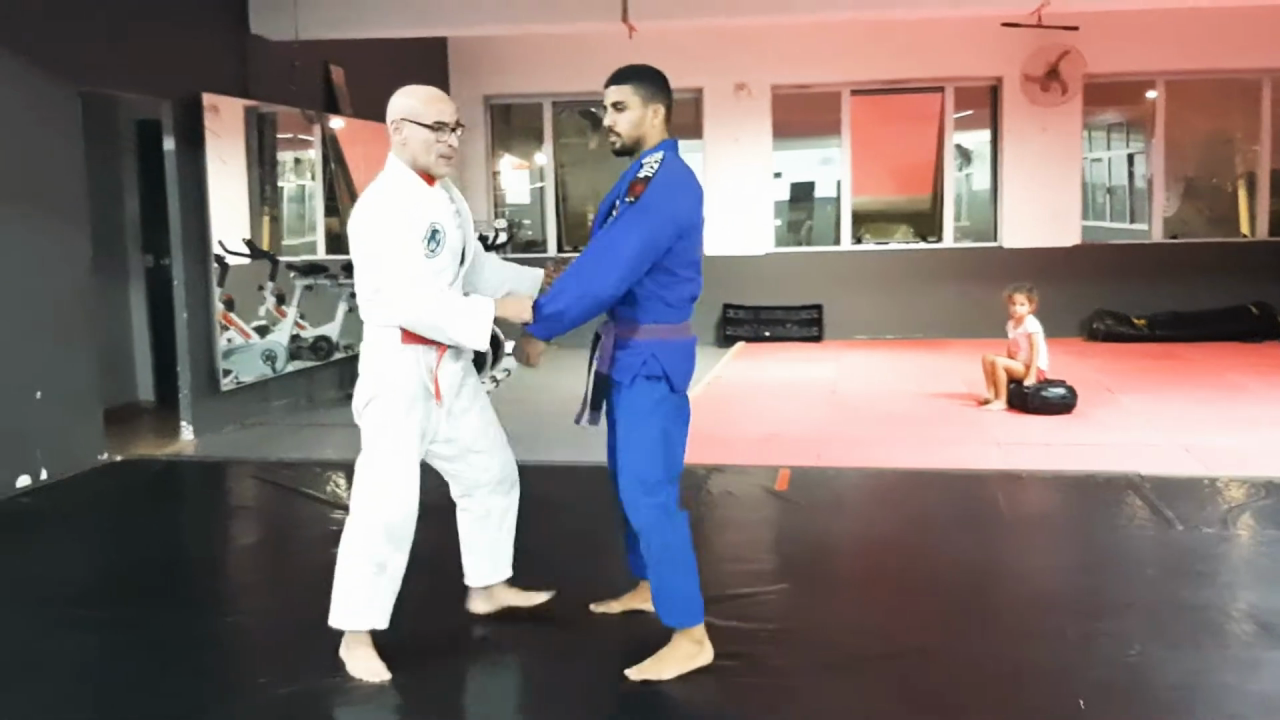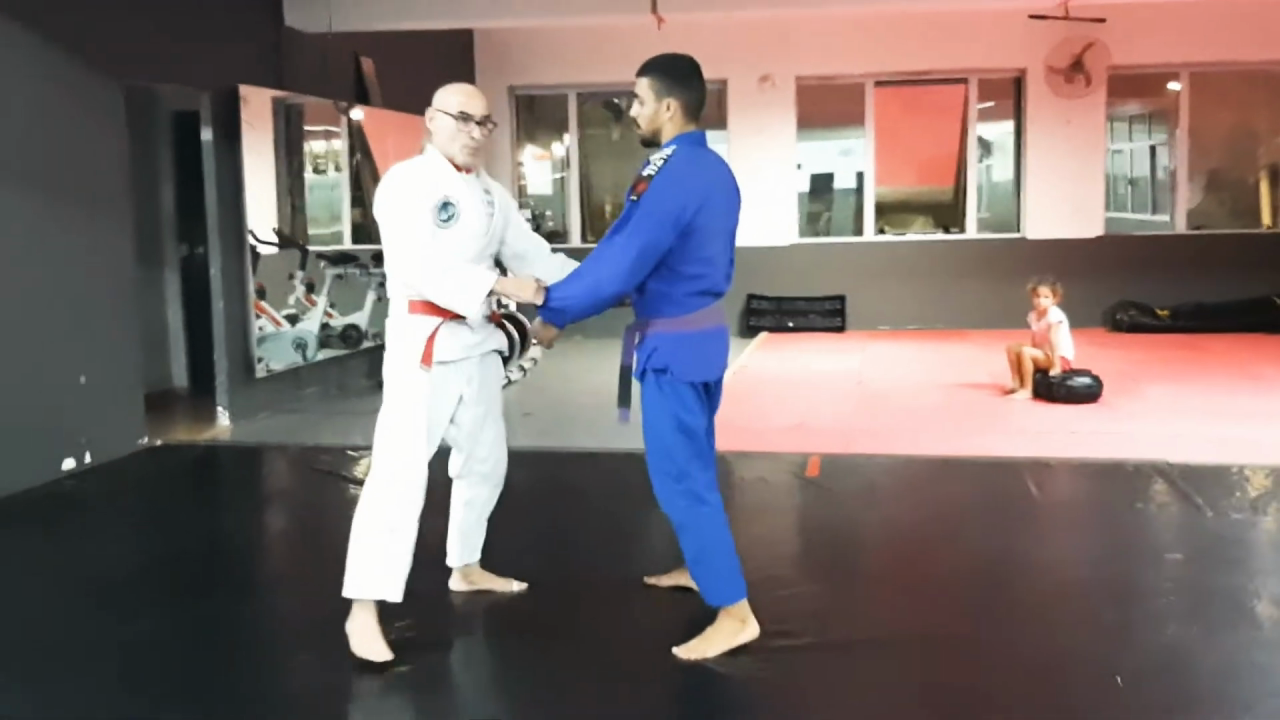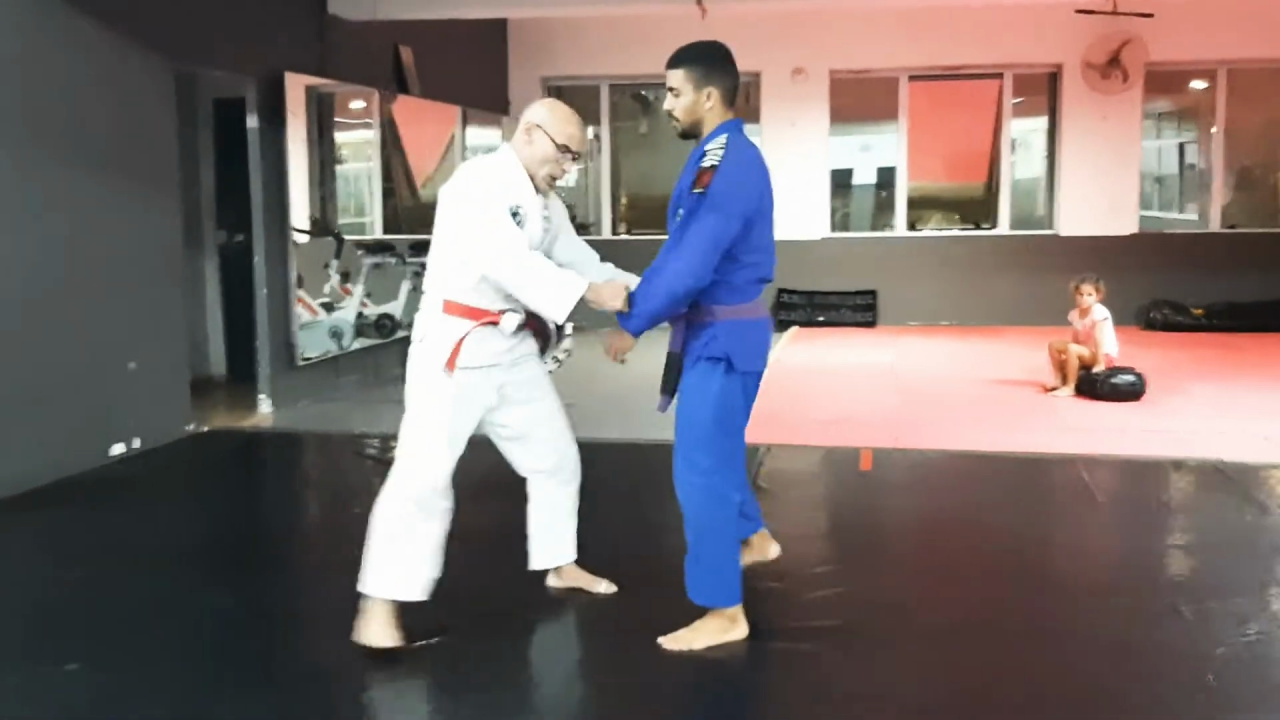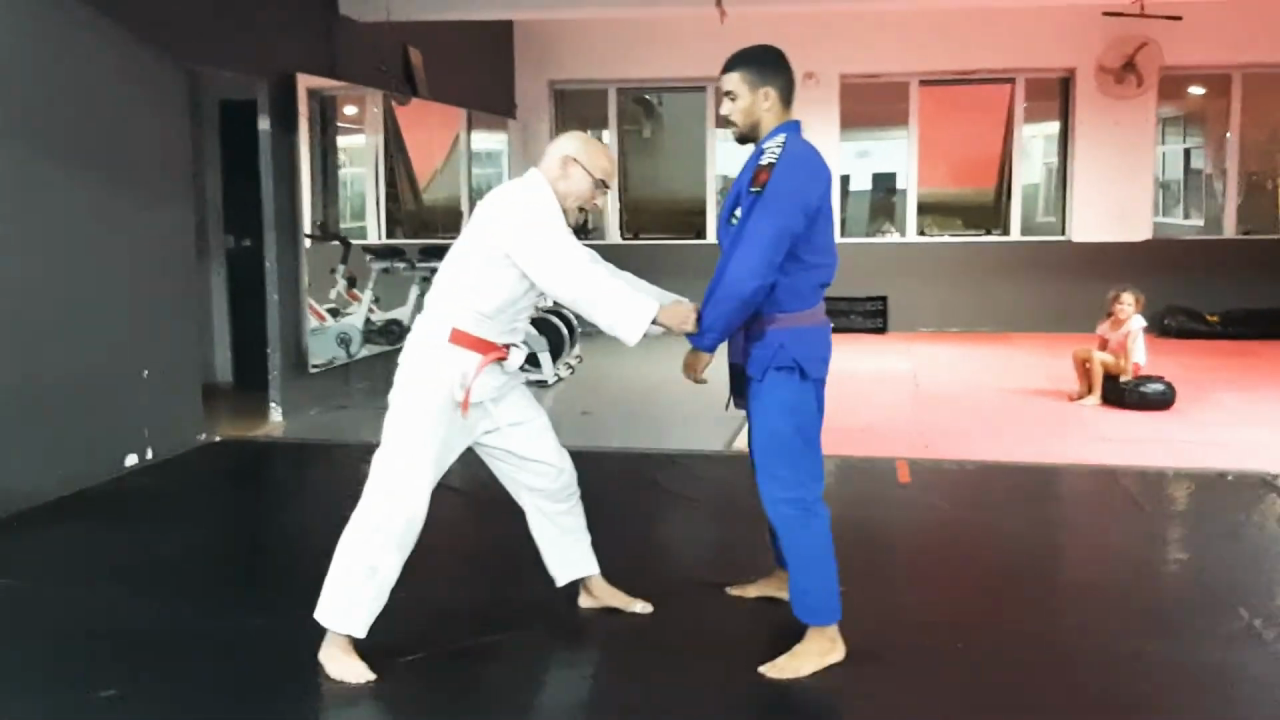
dt=0.7s
person 1, frame 1
left shoulder: (661, 182)
right shoulder: (652, 178)
left elbow: (609, 271)
right elbow: (610, 263)
left wrist: (541, 326)
right wrist: (558, 292)
left hip: (651, 354)
right hip: (633, 351)
left knee: (649, 492)
right knee: (631, 481)
left ankle: (690, 634)
right ankle: (651, 586)
person 1, frame 2
left shoulder: (666, 177)
right shoulder: (716, 170)
left elbow: (615, 264)
left wrist: (552, 312)
right wrist: (631, 291)
left hip: (673, 343)
right hip: (703, 333)
left knee: (682, 478)
right knee: (691, 466)
left ankle: (734, 612)
right ankle: (702, 567)
person 1, frame 3
left shoulder: (725, 165)
right shoulder: (727, 154)
left elbow: (688, 265)
right elbow: (688, 254)
left wrist: (629, 323)
right wrist: (636, 302)
left hip: (721, 334)
right hip: (728, 328)
left knee: (702, 468)
right knee: (720, 454)
left ankle: (724, 614)
right ankle: (752, 539)
person 1, frame 4
left shoulder: (785, 163)
right shoulder: (781, 159)
left elbow: (749, 270)
left wrist: (703, 340)
right wrist: (713, 330)
left hip: (786, 343)
right hip: (774, 339)
left knee: (790, 483)
right knee: (776, 471)
left ankle: (823, 633)
right ankle: (789, 575)
person 2, frame 1
left shoulder: (447, 197)
right shoulder: (384, 206)
left elbow: (473, 268)
right elbow: (411, 304)
left wrist: (542, 282)
right wrist: (497, 311)
left hip: (448, 366)
right hip: (398, 368)
left knee: (491, 473)
right knee: (388, 503)
left ankle: (488, 587)
right ankle: (356, 634)
person 2, frame 2
left shoulder: (493, 194)
right shoulder: (406, 181)
left elbow: (535, 257)
right elbow: (420, 266)
right wrist: (497, 284)
left hip: (477, 343)
right hip: (422, 345)
left knee: (484, 462)
right knee: (401, 472)
left ankle: (465, 566)
right ankle: (365, 609)
person 2, frame 3
left shoulder: (546, 203)
right shoulder: (476, 182)
left elbow: (584, 259)
right elbow: (505, 263)
right wrist: (587, 291)
left hip: (510, 347)
right hip: (453, 345)
left knee: (555, 456)
right knee: (423, 470)
left ankle: (562, 566)
right ankle: (381, 601)
person 2, frame 4
left shoulder: (544, 220)
right shoulder: (518, 206)
left elbow: (598, 275)
right elbow: (574, 284)
left wrist: (684, 307)
right wrist: (661, 314)
left hip: (493, 373)
right hip: (441, 367)
left knee: (550, 474)
right knee: (398, 498)
left ankle: (590, 584)
right ankle: (338, 636)
